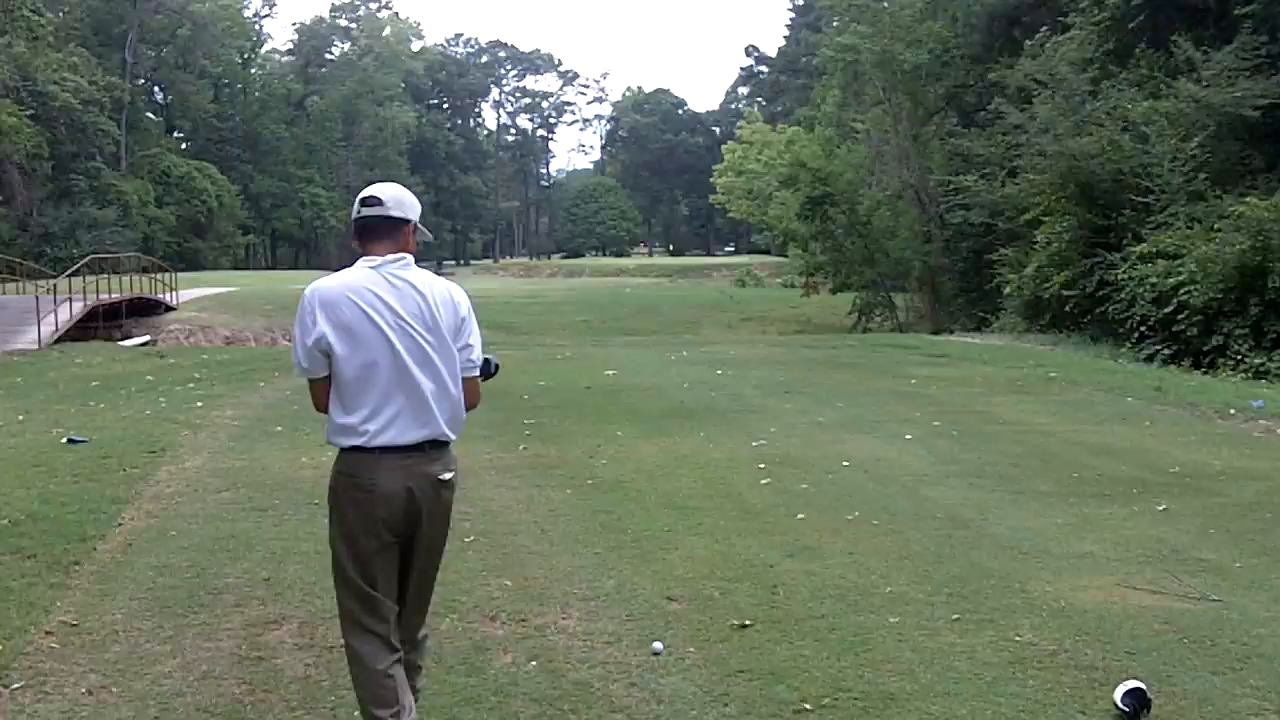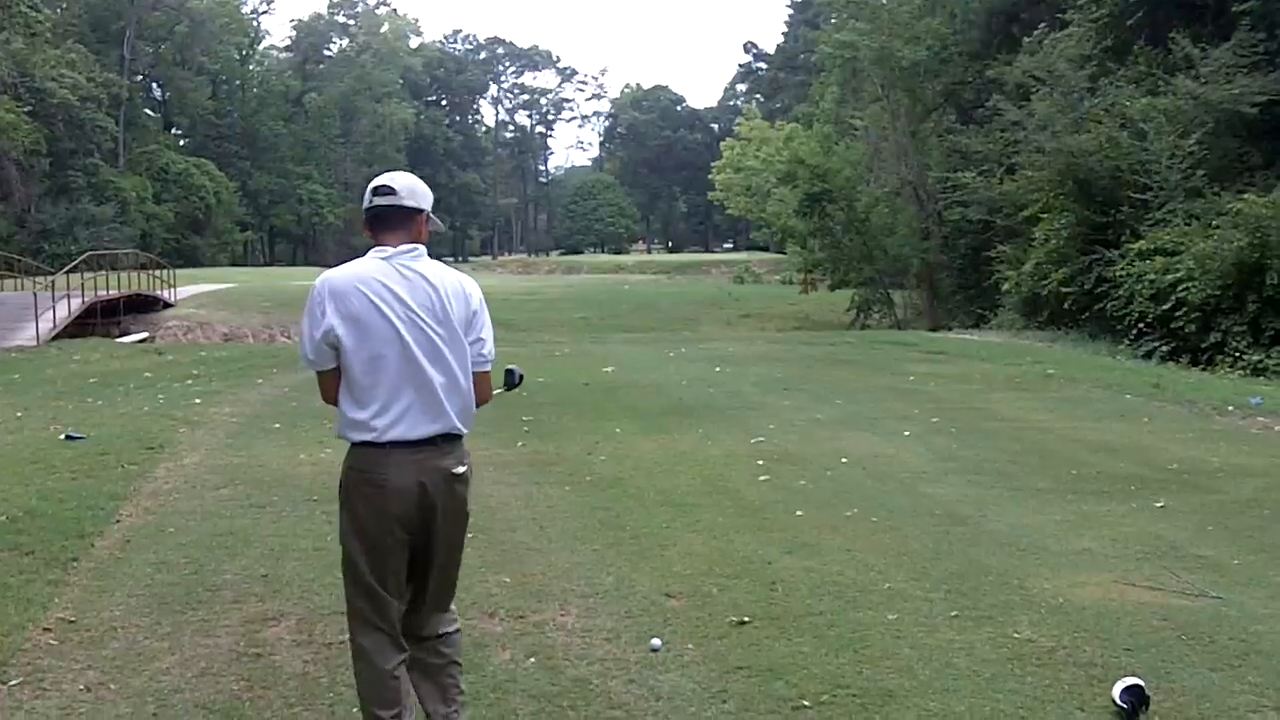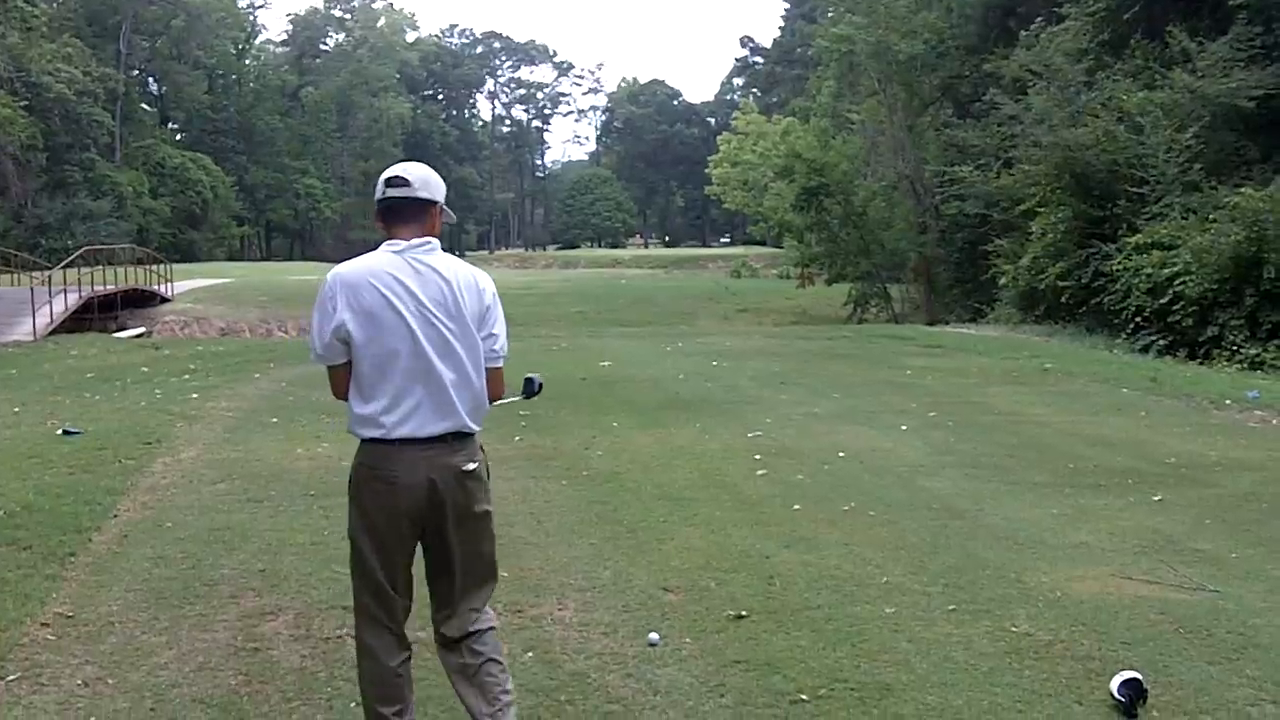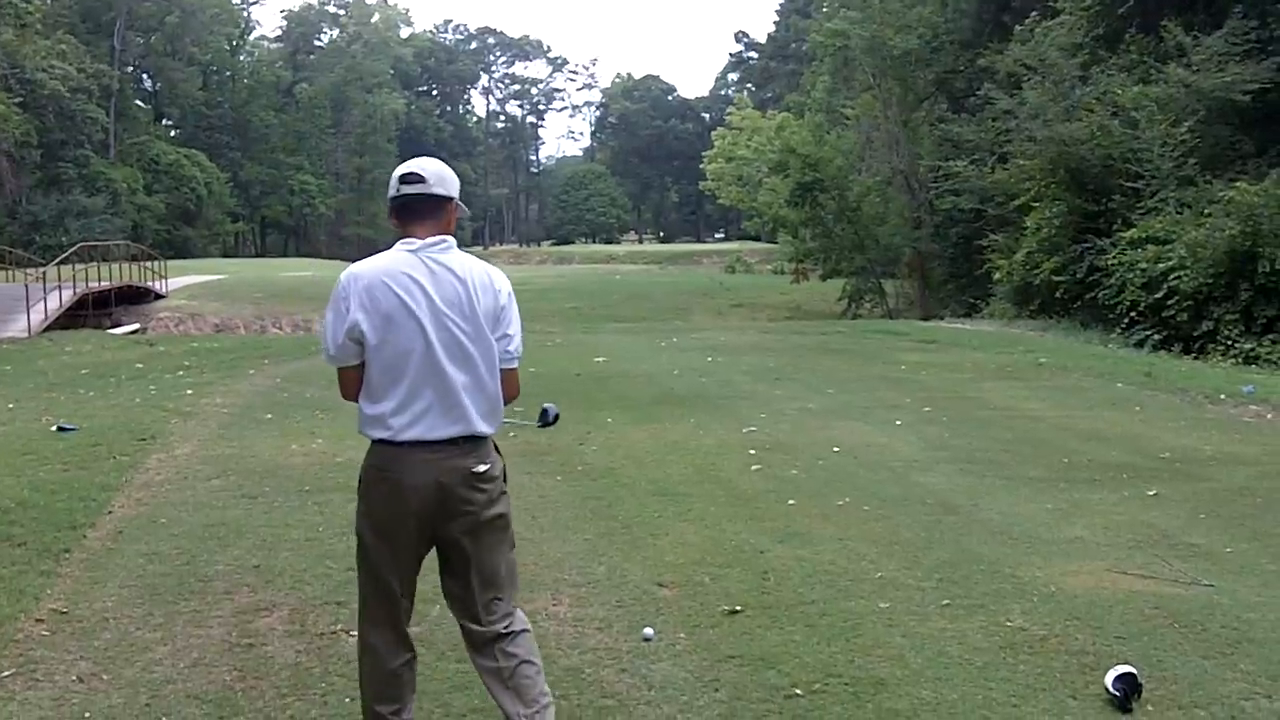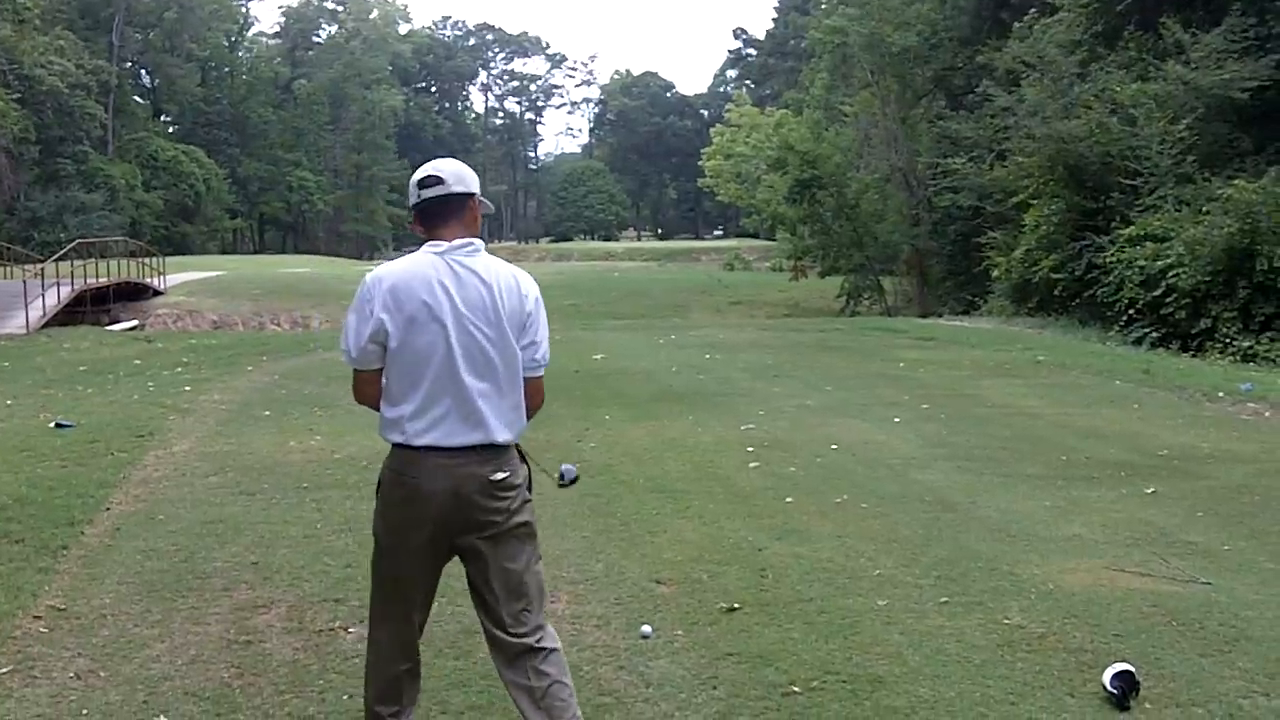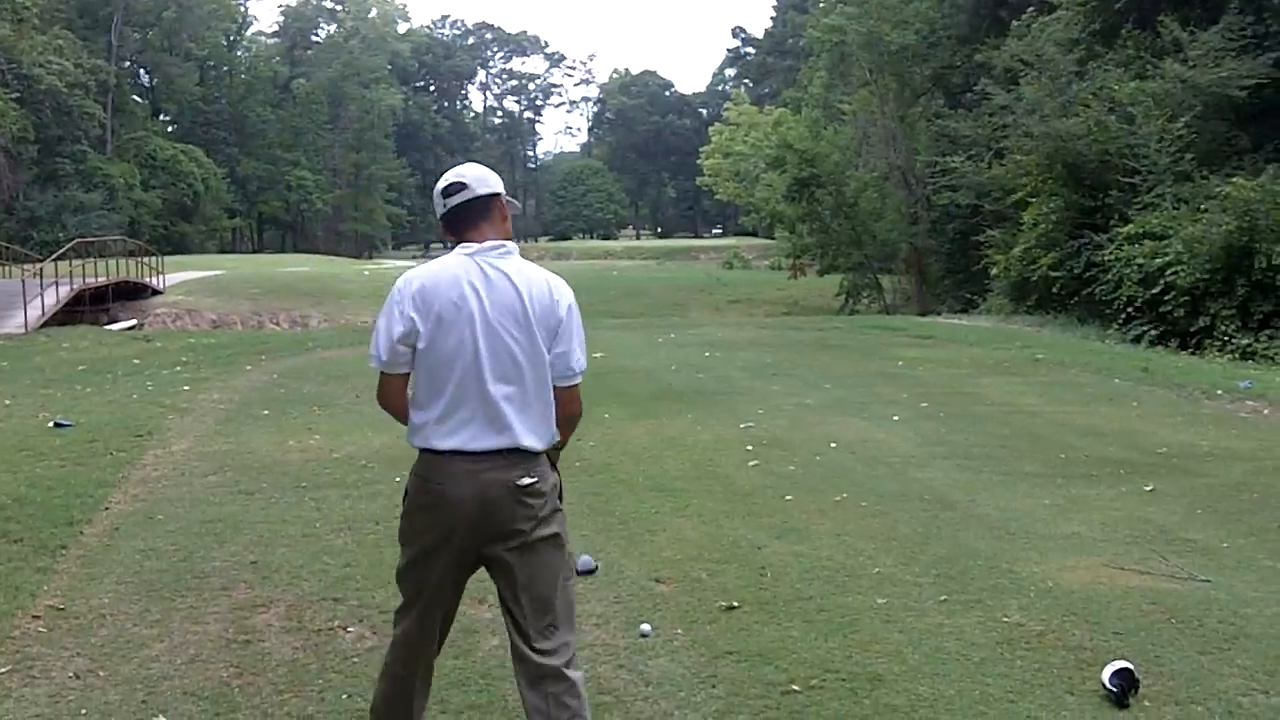
dt=0.1s
person 1, frame 1
left shoulder: (323, 296)
right shoulder: (448, 294)
left elbow: (322, 399)
right elbow: (470, 397)
left hip: (364, 475)
right hip: (434, 471)
left knee: (370, 623)
right knee: (409, 615)
person 1, frame 2
left shoulder: (333, 287)
right shoulder: (460, 286)
left elbow: (331, 391)
right elbow: (481, 391)
left hip: (375, 470)
right hip: (447, 466)
left knee: (378, 621)
right knee: (433, 613)
person 1, frame 3
left shoulder: (344, 281)
right shoulder: (473, 281)
left elbow: (340, 385)
right elbow: (492, 388)
left hip: (385, 468)
right hip: (458, 464)
left knee: (380, 619)
right knee: (468, 615)
person 1, frame 4
left shoulder: (359, 281)
right shoulder: (489, 279)
left elbow: (352, 387)
right elbow: (508, 389)
left hip: (395, 469)
right hip: (473, 467)
left knee: (385, 618)
right knee: (496, 617)
person 1, frame 5
left shoulder: (384, 284)
right shoulder: (518, 285)
left elbow: (365, 390)
right elbow: (533, 394)
left hip: (414, 475)
right hip: (494, 476)
left knee: (395, 622)
right knee: (524, 630)
person 1, frame 6
left shoulder: (416, 286)
right shoulder: (550, 289)
left elbow: (391, 397)
right elbow: (569, 405)
left hip: (441, 481)
right hip: (523, 482)
left knee: (418, 628)
right knee: (549, 645)
